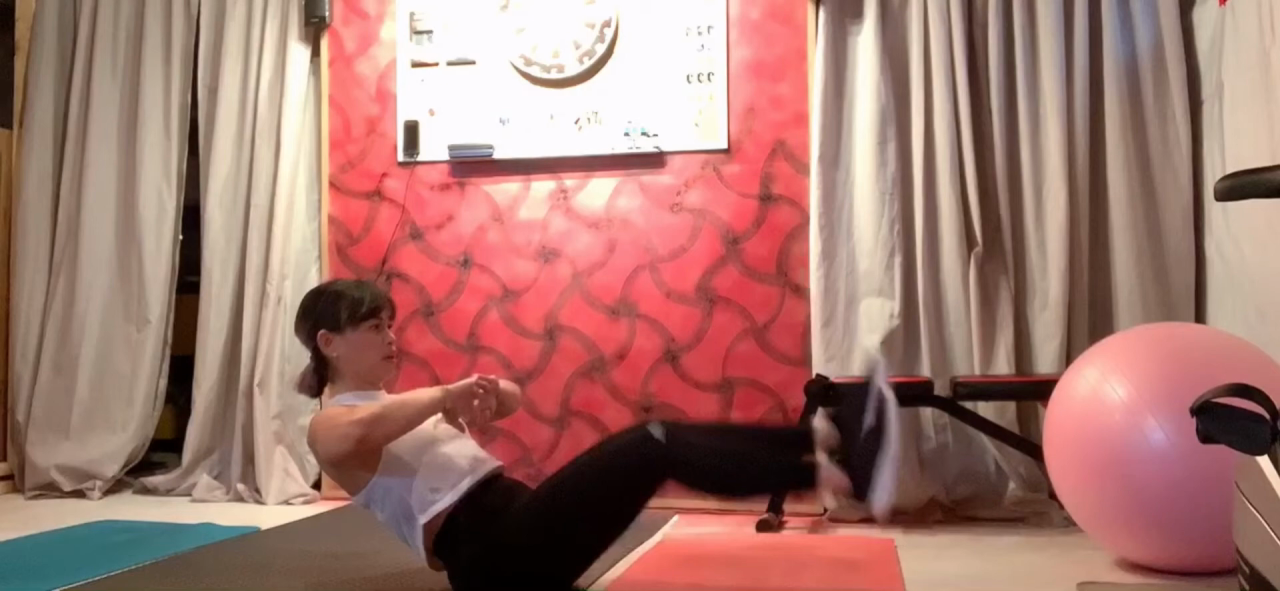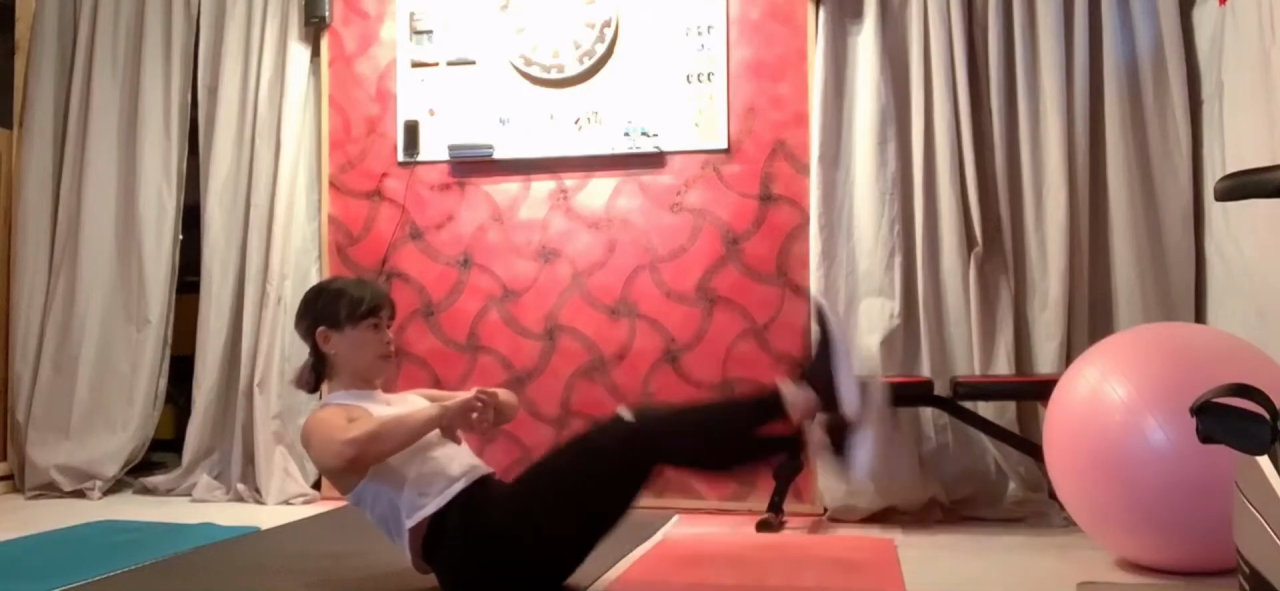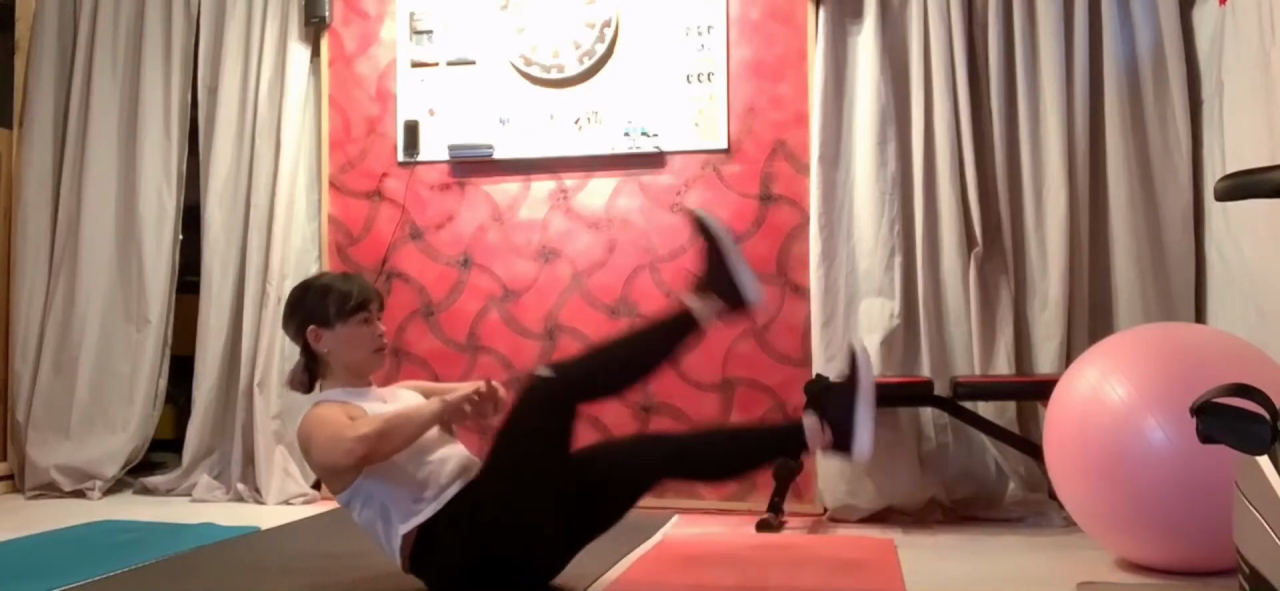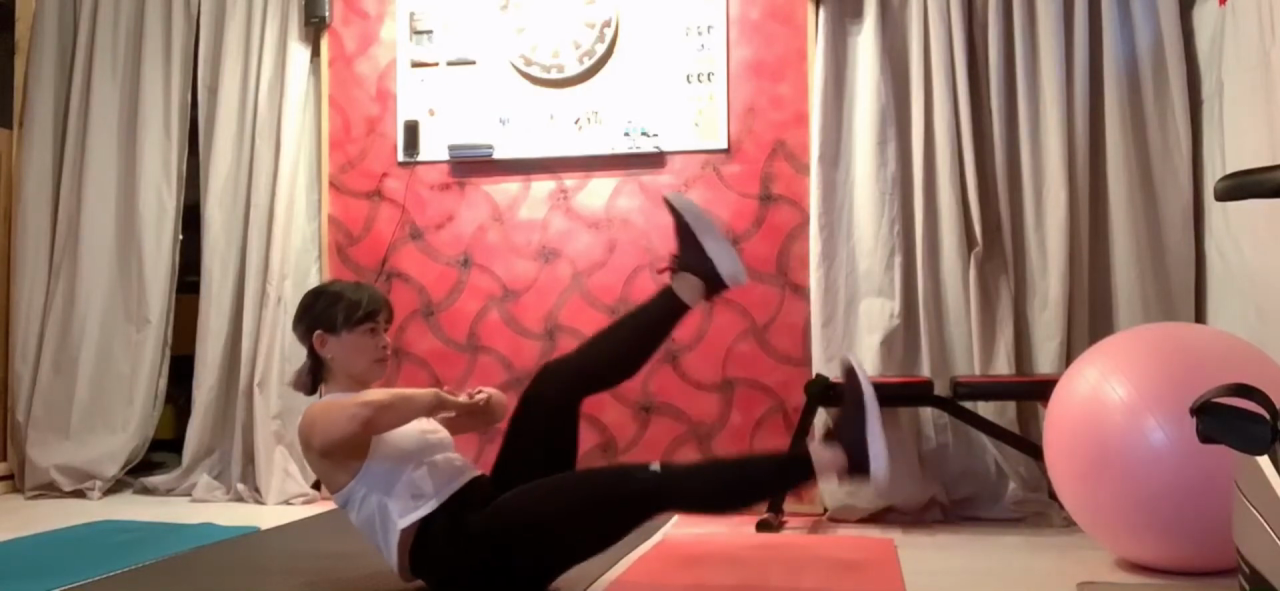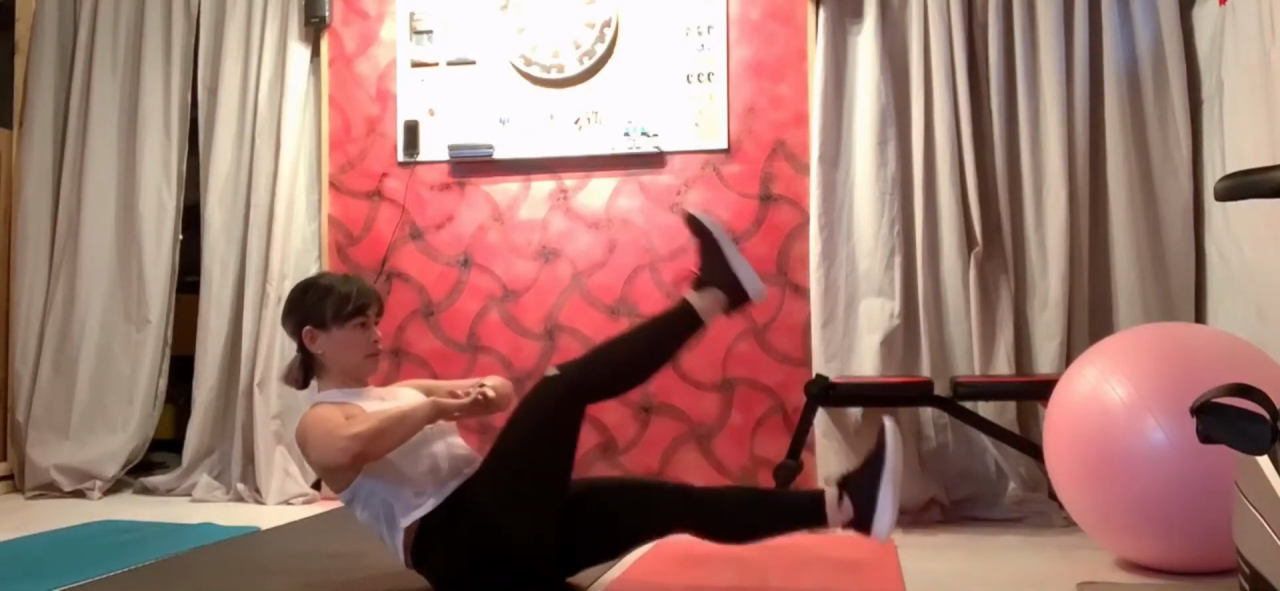
dt=1s
person 1, frame 1
left shoulder: (400, 404)
right shoulder: (331, 423)
left elbow: (511, 399)
right elbow: (349, 440)
left wrist: (483, 393)
right wrist: (441, 397)
left hip: (518, 523)
left knee: (660, 446)
right knee: (651, 445)
left ankle: (822, 439)
right ankle: (838, 472)
person 1, frame 2
left shoulder: (396, 403)
right shoulder: (325, 421)
left elbow: (508, 407)
right elbow: (344, 454)
left wrist: (483, 401)
right wrist: (440, 414)
left hip: (503, 526)
left knee: (641, 433)
right knee: (633, 434)
left ankle: (802, 401)
right ankle: (799, 401)
person 1, frame 3
left shoulder: (397, 394)
right shoulder: (323, 423)
left elbow: (475, 401)
right elbow: (355, 447)
left wrist: (474, 398)
right wrist: (445, 406)
left hip: (511, 536)
left knee: (655, 450)
right knee: (552, 388)
left ankle: (818, 427)
right ankle: (706, 305)
person 1, frame 4
left shoulder: (394, 406)
right shoulder: (322, 424)
left elbow: (495, 408)
right elbow: (363, 417)
left wrist: (477, 404)
right wrist: (439, 399)
left hip: (495, 518)
left knee: (560, 381)
right knee: (646, 483)
left ankle: (689, 283)
right ankle: (828, 458)
person 1, frame 5
left shoulder: (400, 393)
right shoulder: (320, 423)
left elbow: (504, 390)
right elbow: (349, 447)
left wrist: (481, 390)
right wrist: (436, 408)
left hip: (514, 538)
left knee: (674, 503)
right knee: (564, 384)
left ankle: (841, 505)
right ankle: (709, 299)
